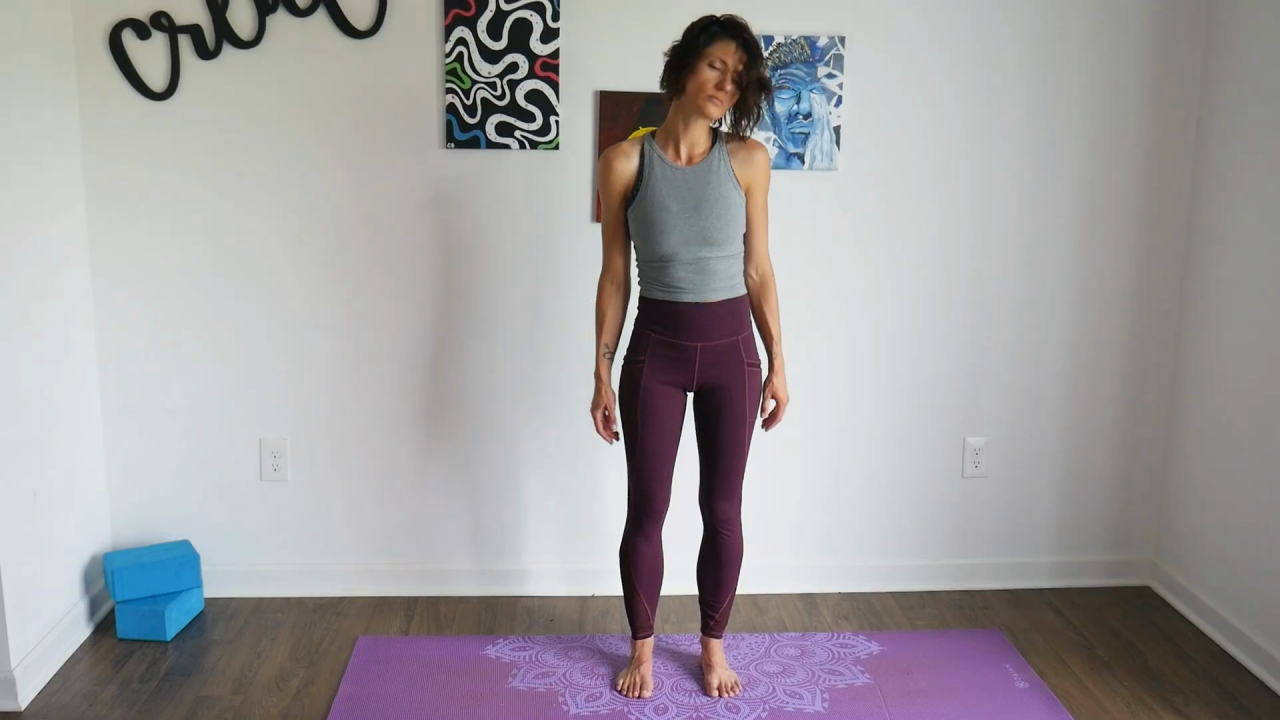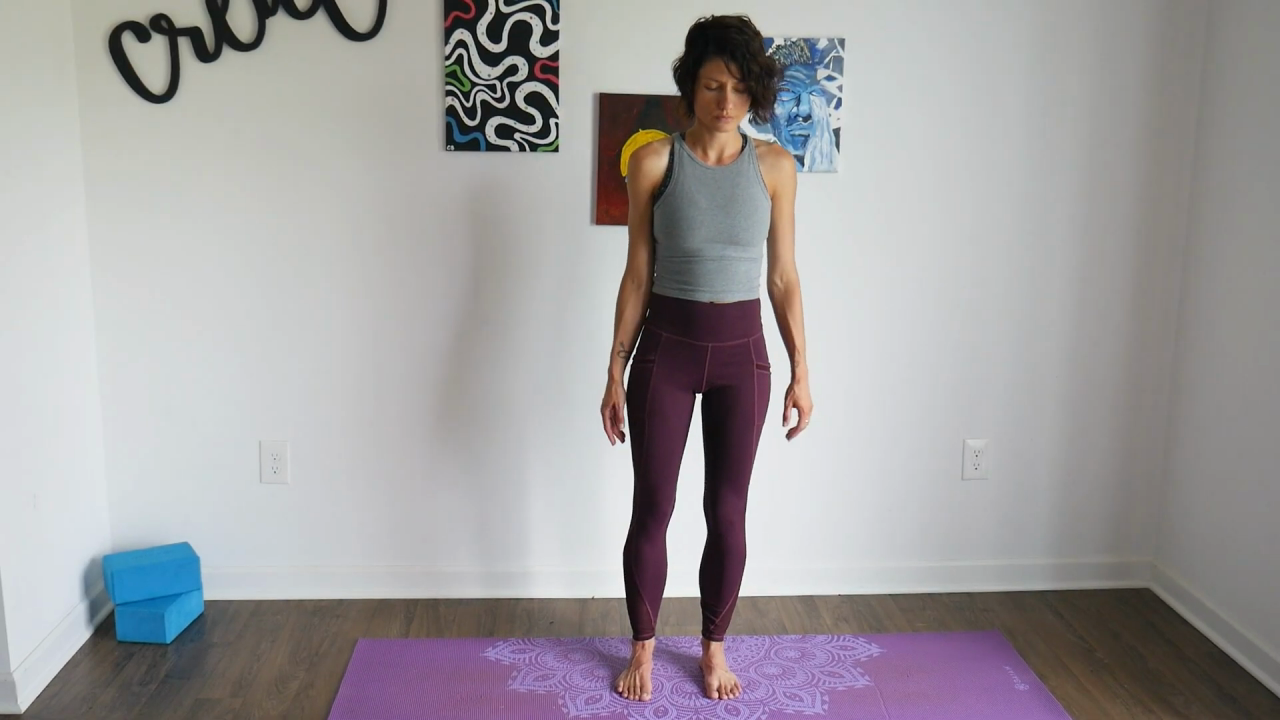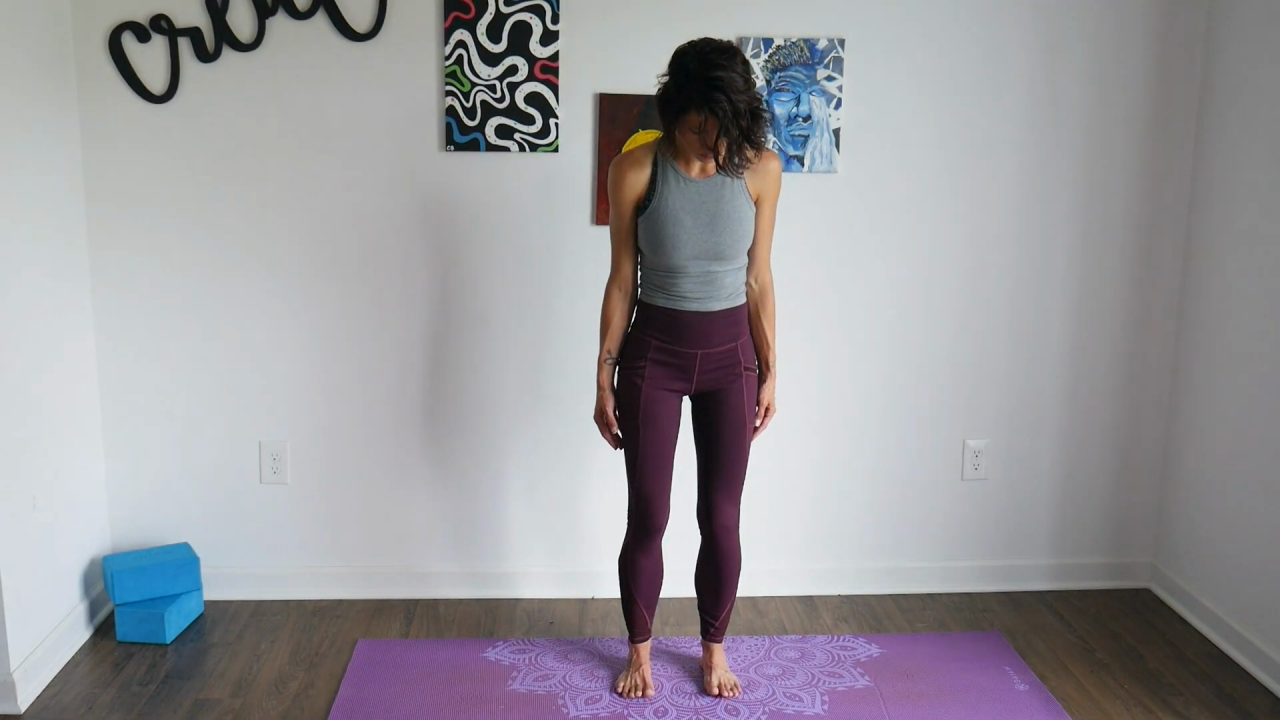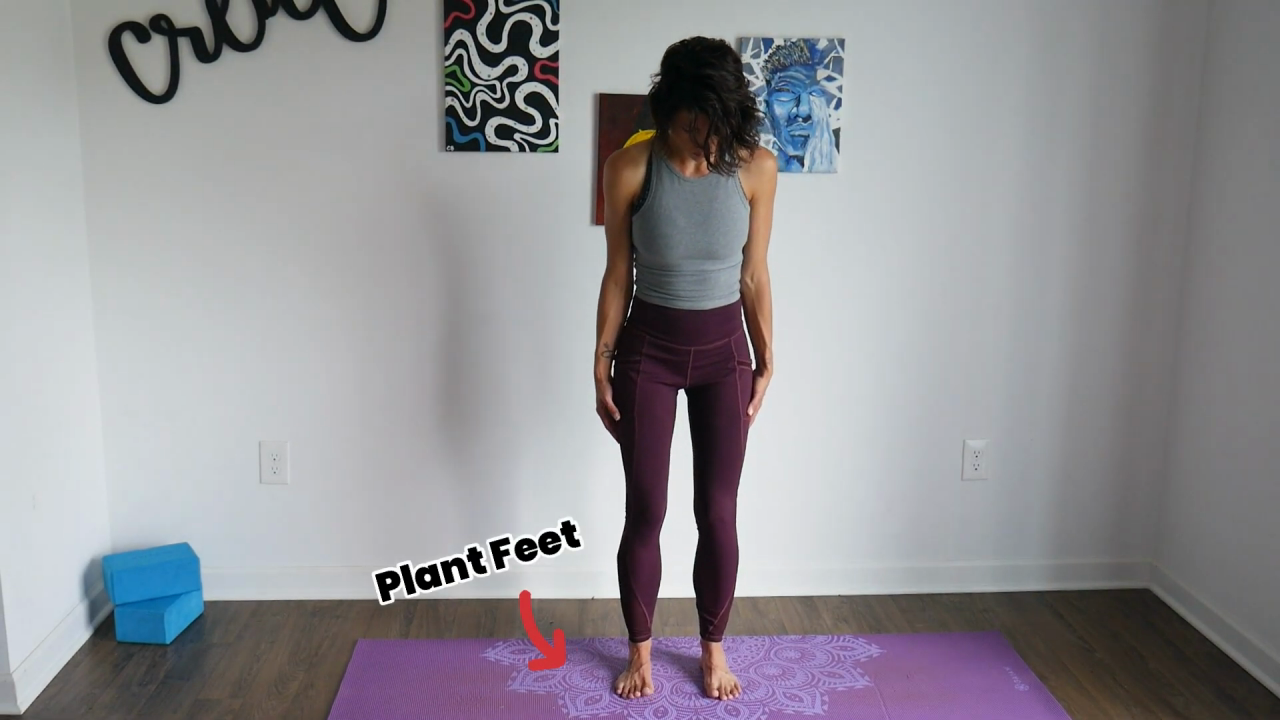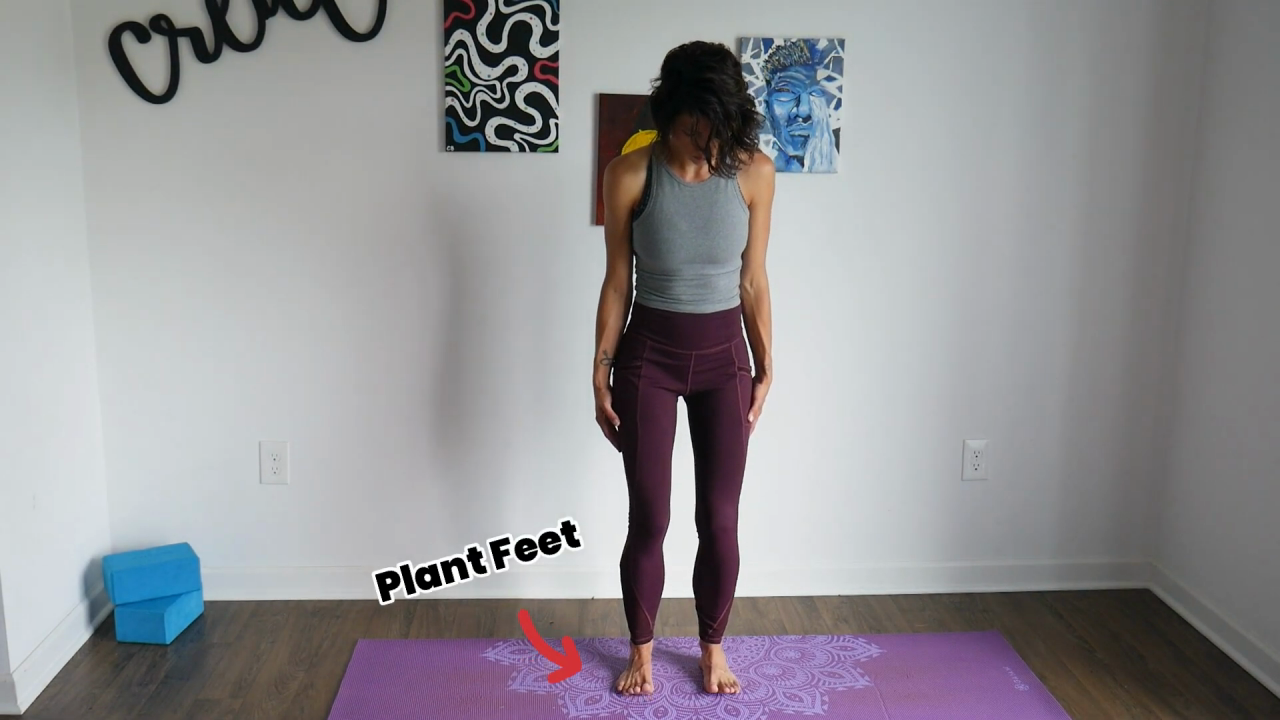
dt=1s
person 1, frame 1
left shoulder: (748, 160)
right shoulder: (623, 161)
left elbow: (758, 268)
right elbow: (614, 275)
left wrist: (777, 363)
right wrist: (602, 372)
left hip: (731, 349)
right hip: (655, 349)
left knee: (722, 508)
right knee: (646, 508)
left ankle: (713, 644)
right ankle: (642, 647)
person 1, frame 2
left shoulder: (774, 166)
right shoulder: (652, 161)
left elbow: (783, 275)
right elbow: (638, 273)
left wrist: (801, 369)
right wrist: (615, 368)
left hip: (742, 352)
right hip: (665, 349)
left knee: (727, 512)
right knee: (651, 509)
left ankle: (714, 647)
right ankle: (642, 648)
person 1, frame 3
left shoulder: (762, 170)
right shoulder: (633, 171)
left elbow: (758, 279)
right elbow: (622, 282)
left wrist: (769, 371)
right wrist: (604, 376)
left hip: (729, 358)
right hip: (652, 355)
left knee: (721, 517)
right knee: (648, 517)
left ankle: (714, 647)
right ankle: (640, 650)
person 1, frame 4
left shoulder: (756, 168)
right shoulder: (628, 168)
left elbow: (754, 275)
right elbow: (618, 276)
left wrist: (764, 364)
right wrist: (601, 366)
left hip: (723, 351)
right hip: (647, 350)
left knee: (717, 512)
right knee: (645, 510)
left ankle: (713, 647)
right ankle: (640, 649)
person 1, frame 5
left shoulder: (754, 174)
right shoulder: (629, 175)
left elbow: (753, 281)
right elbow: (618, 283)
left wrist: (765, 372)
right wrist: (601, 375)
left hip: (724, 357)
right hip: (648, 355)
left knee: (719, 519)
right knee: (649, 518)
left ankle: (712, 647)
right ankle: (641, 649)
